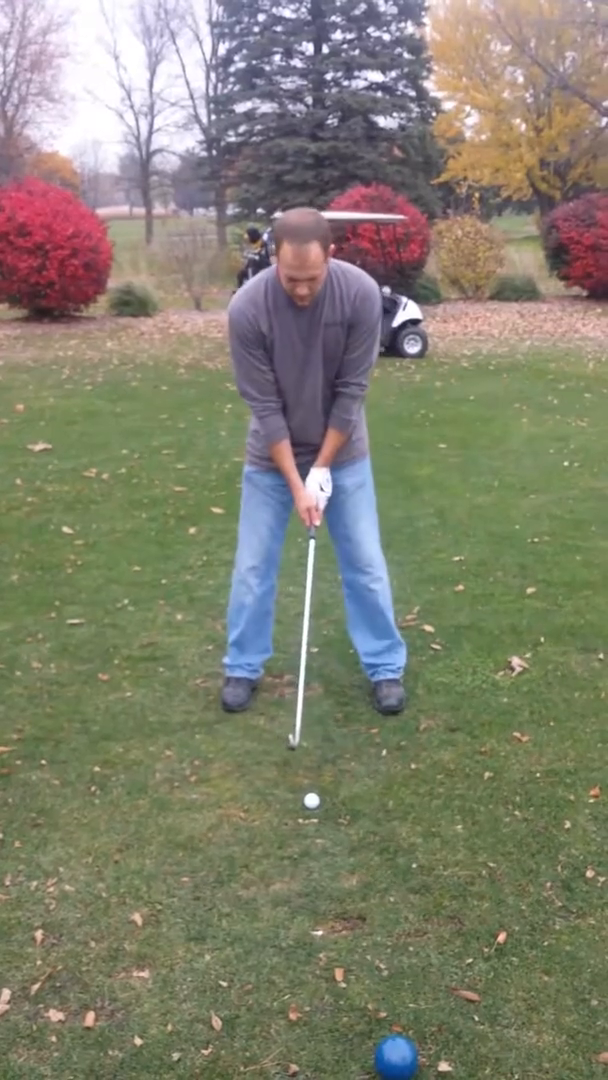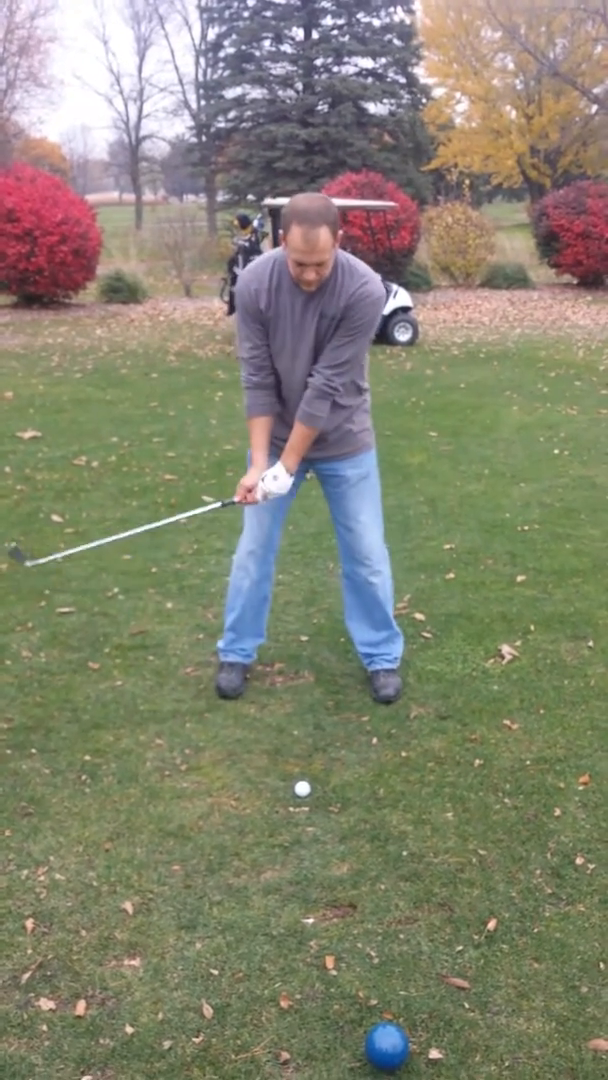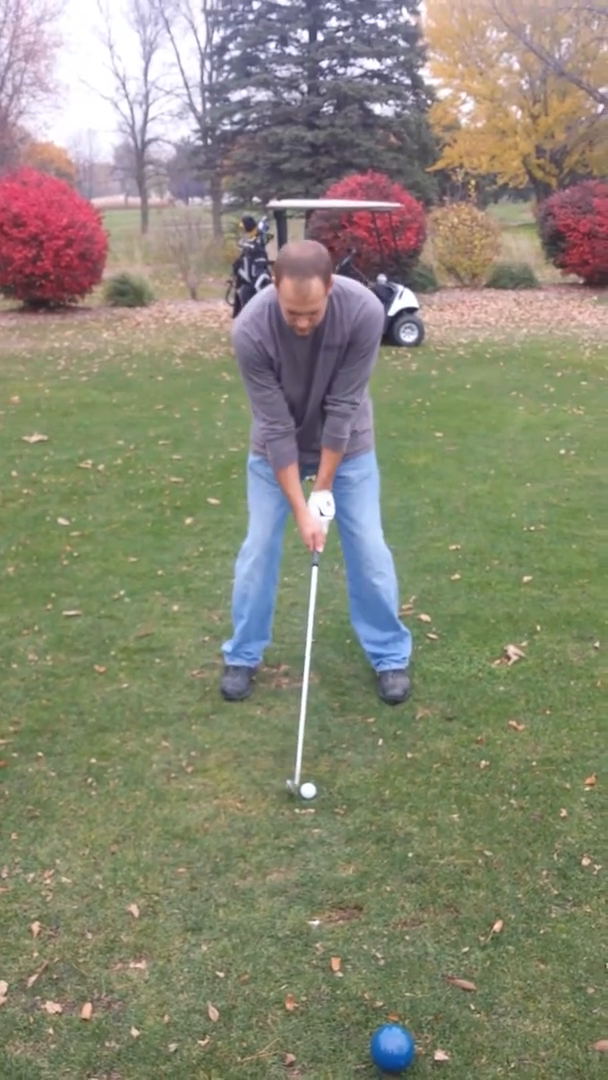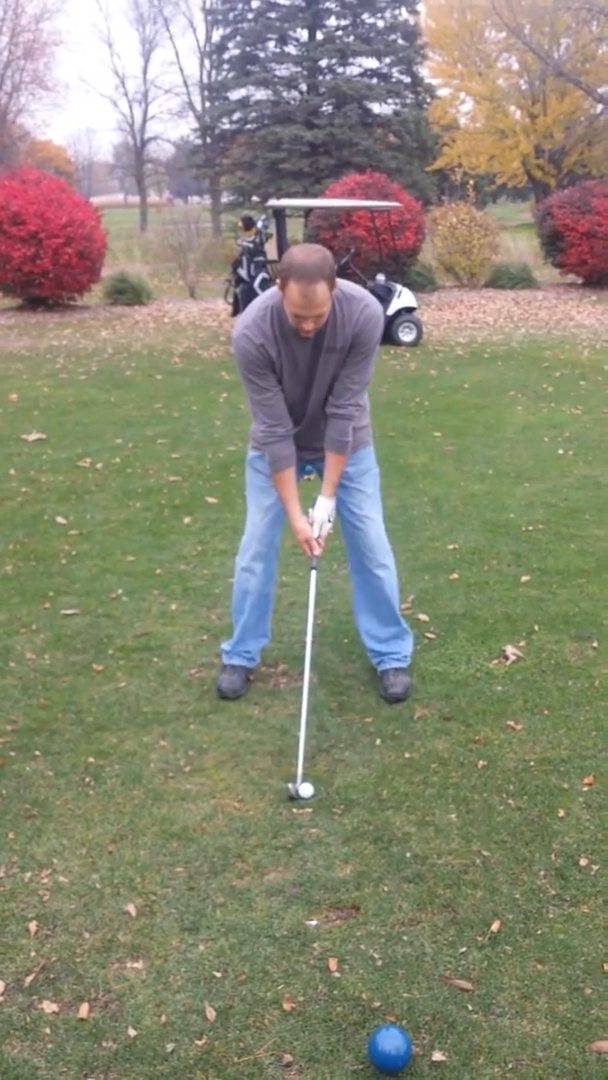
dt=1s
person 1, frame 1
left shoulder: (362, 294)
right shoulder: (246, 308)
left elbow: (351, 390)
right elbow: (263, 404)
left wrist: (322, 467)
right wrist: (295, 484)
left hip: (342, 450)
right hip: (271, 454)
left knee: (364, 562)
right knee: (254, 564)
left ankle: (385, 666)
right ankle: (243, 667)
person 1, frame 2
left shoulder: (365, 291)
right shoulder: (253, 282)
left elbow: (328, 386)
right elbow: (257, 379)
left wrist: (289, 465)
right wrist: (258, 463)
left hip: (343, 440)
right hip: (274, 433)
left knee: (365, 551)
right knee: (255, 547)
left ankle: (381, 655)
right ankle: (237, 651)
person 1, frame 3
left shoulder: (364, 311)
right shoulder: (250, 329)
left elbow: (343, 406)
right elbow: (275, 425)
left wrist: (324, 488)
right wrist: (300, 509)
left hip: (346, 444)
right hip: (276, 448)
left knee: (367, 547)
right knee: (260, 546)
left ankle: (390, 655)
right ankle: (242, 655)
person 1, frame 4
left shoulder: (365, 314)
right shoulder: (252, 332)
left elbow: (344, 409)
right elbow: (274, 428)
left wrist: (327, 495)
right wrist: (294, 515)
left hip: (345, 441)
right hip: (275, 444)
left knee: (371, 542)
right knee: (257, 543)
left ankle: (392, 654)
right ankle: (240, 654)
